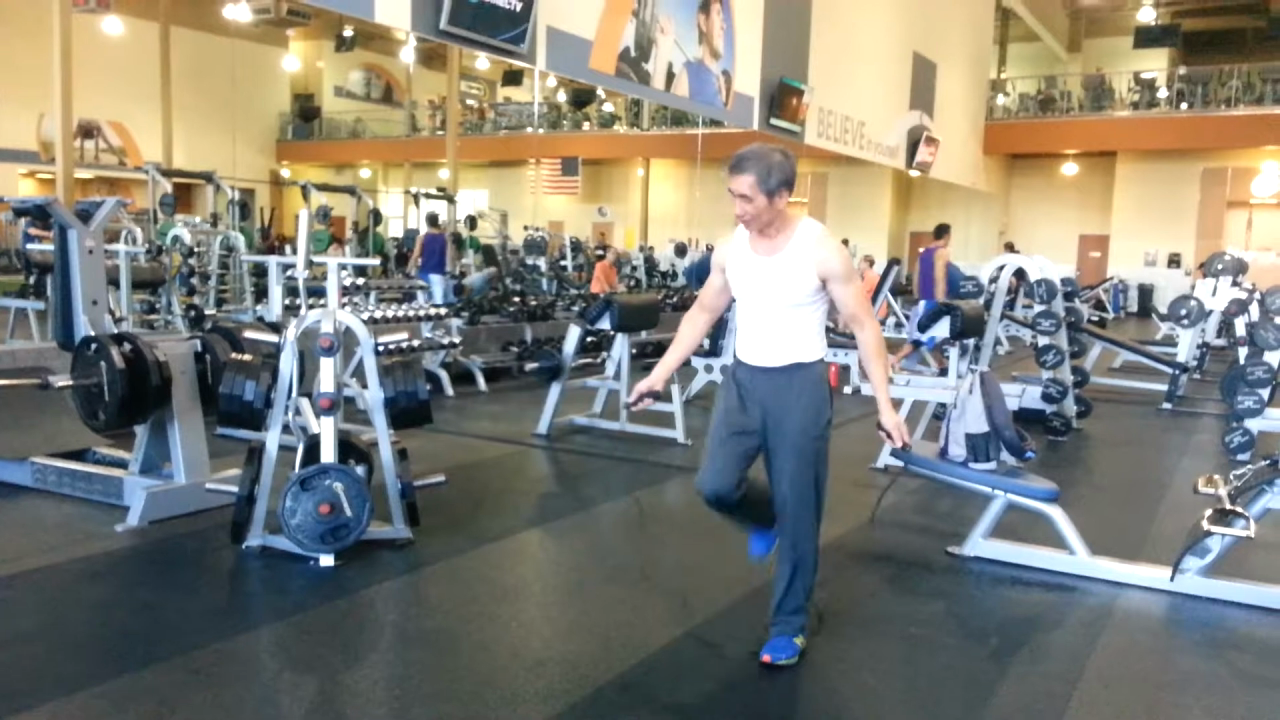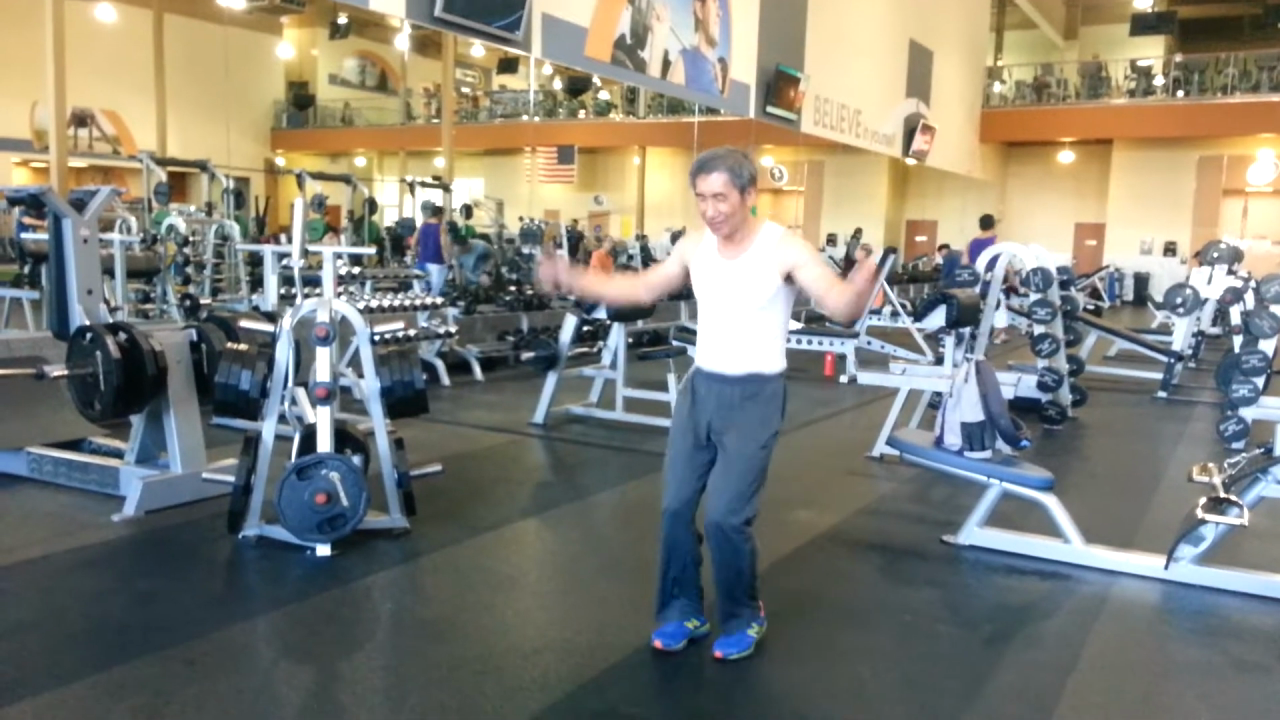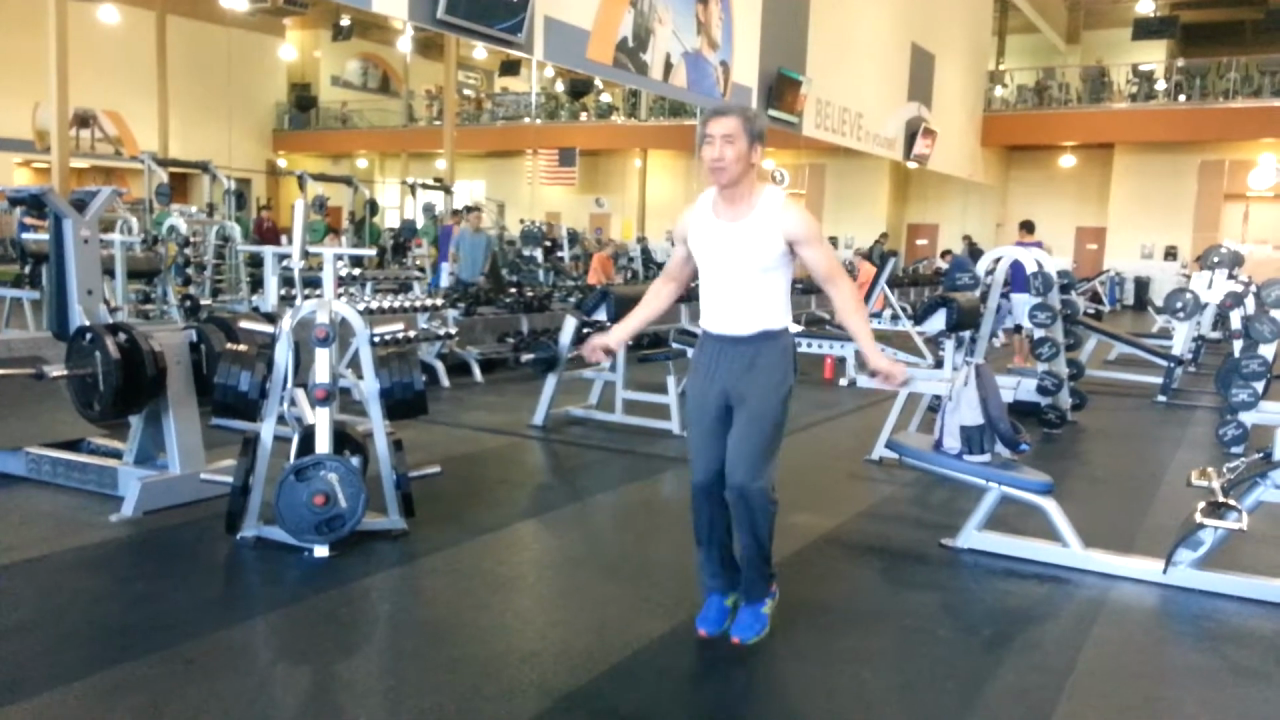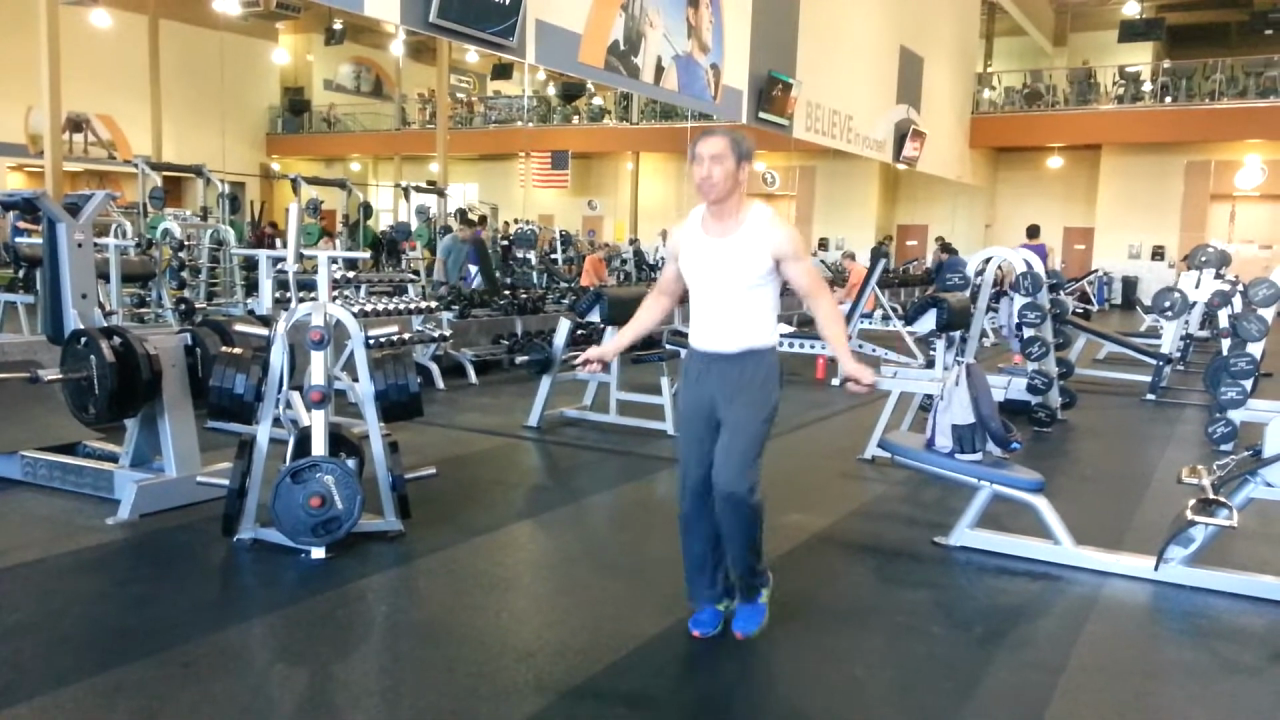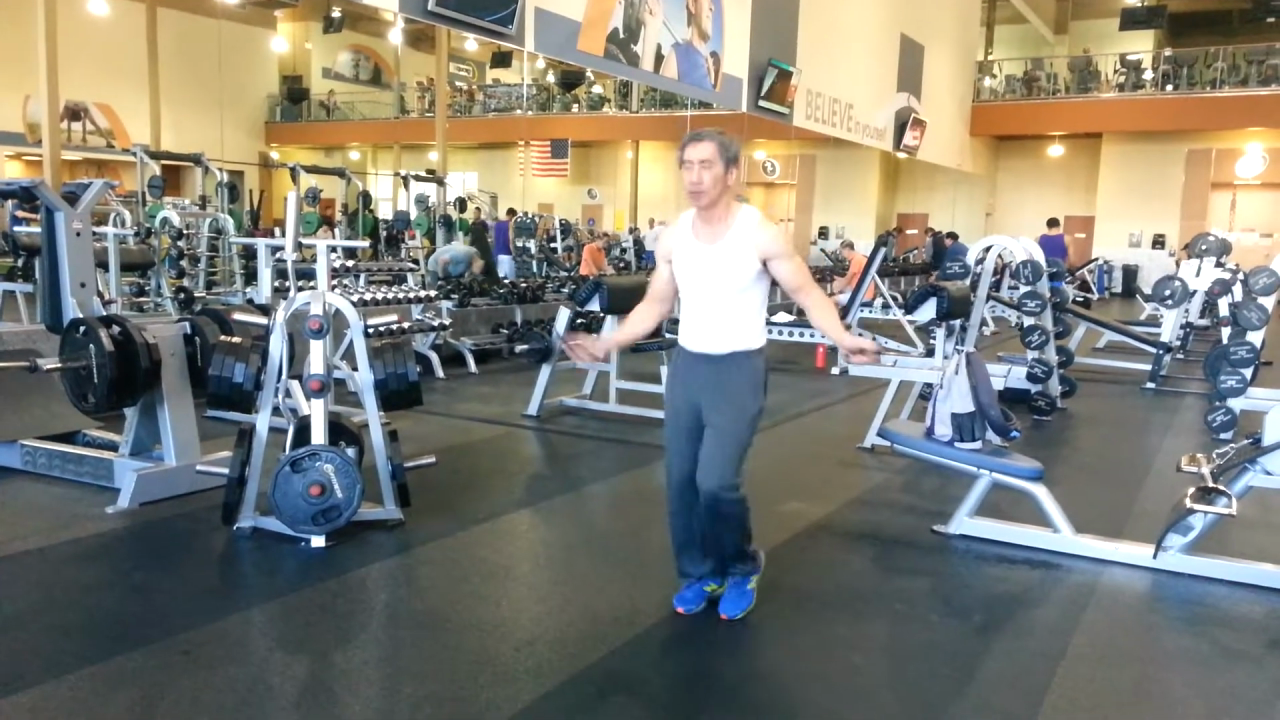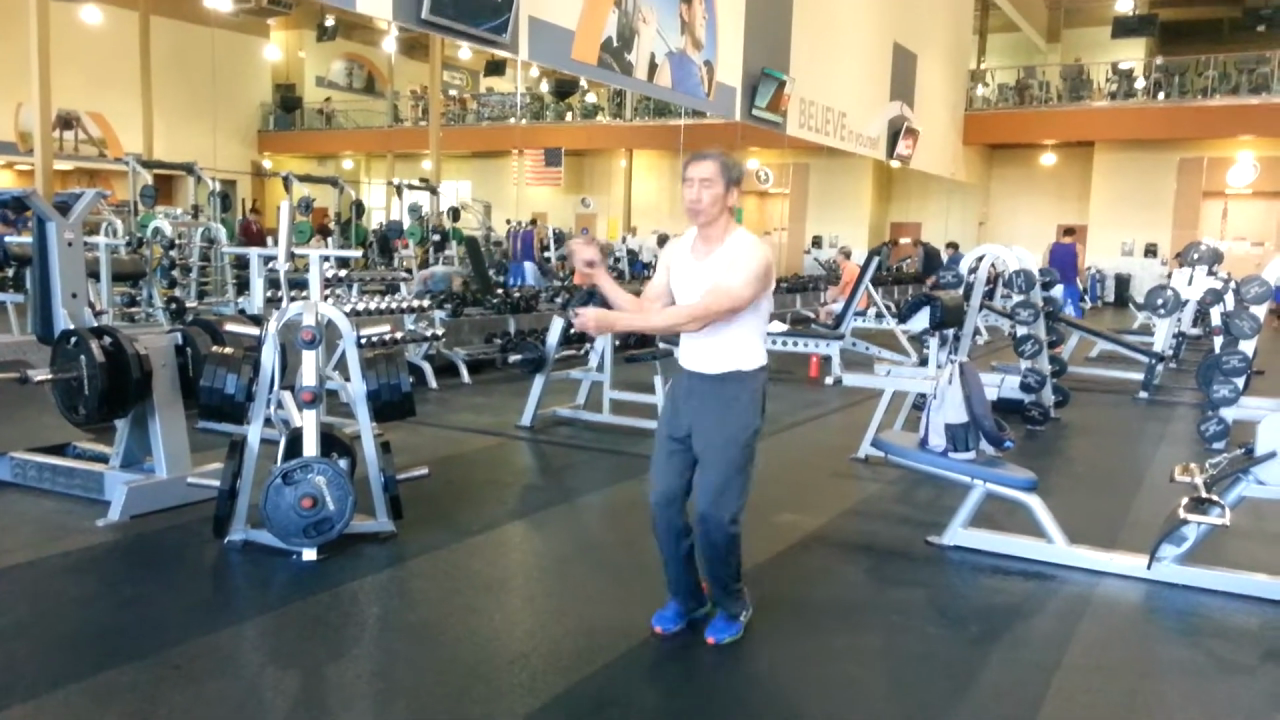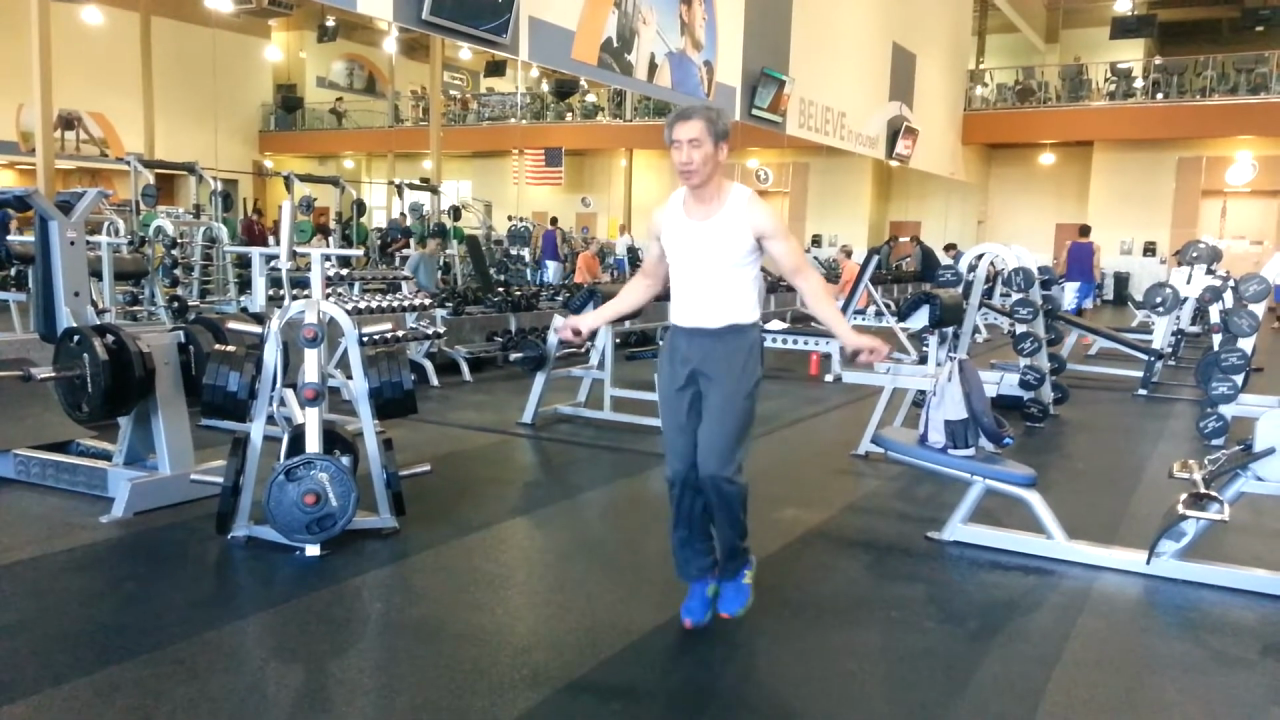
dt=0.7s
person 1, frame 1
left shoulder: (822, 249)
right shoulder: (730, 248)
left elbow: (863, 325)
right elbow: (702, 312)
left wrist: (884, 404)
right wrist: (660, 373)
left hip: (799, 384)
right hip: (743, 379)
left knee: (798, 510)
right knee: (714, 484)
left ankle: (788, 625)
right ankle: (764, 515)
person 1, frame 2
left shoulder: (784, 250)
right shoulder: (694, 248)
left elbow: (838, 304)
right elbow: (643, 288)
left wrist: (857, 290)
right wrist: (576, 281)
left hip: (755, 394)
right hip: (702, 386)
left knee: (723, 515)
right knee: (676, 507)
left ankle: (744, 616)
right ankle: (685, 610)
person 1, frame 3
left shoulder: (787, 216)
right shoulder: (692, 218)
left elbow: (835, 283)
right elbow: (670, 282)
left wrist: (869, 348)
right wrist: (623, 332)
left hip: (765, 355)
right hip: (710, 354)
left knee: (746, 478)
right knee: (705, 479)
left ankle: (757, 591)
right ankle: (719, 588)
person 1, frame 4
left shoulder: (775, 233)
right shoulder: (682, 237)
left elbow: (818, 298)
right elbow: (663, 298)
left wrist: (846, 360)
right wrist: (613, 346)
left hip: (753, 370)
right hip: (699, 369)
left knee: (733, 486)
right knee: (696, 493)
left ankle: (752, 587)
right ankle: (711, 594)
person 1, frame 5
left shoulder: (760, 235)
right shoulder: (672, 238)
left elbow: (806, 294)
right elbow: (655, 303)
left wrist: (843, 338)
right wrist: (606, 340)
left hip: (738, 369)
right hip: (687, 366)
left knee: (715, 483)
right knee: (684, 479)
left ankle: (742, 568)
right ankle: (699, 570)
person 1, frame 6
left shoulder: (752, 255)
right shoulder: (674, 252)
left elbow: (698, 316)
right elbow: (646, 309)
left wrist: (614, 321)
right wrist: (600, 276)
left hip: (735, 388)
right hip: (686, 385)
left knee: (713, 511)
right knee: (664, 501)
left ankle: (730, 605)
right ankle: (687, 596)
person 1, frame 7
left shoulder: (754, 212)
right shoulder: (664, 217)
left elbow: (803, 275)
right elbow: (648, 280)
left wrist: (844, 332)
right wrist: (593, 320)
left hip: (734, 346)
right hip: (680, 345)
left knee: (716, 469)
right knee: (681, 470)
left ankle: (735, 563)
right ankle: (700, 575)
